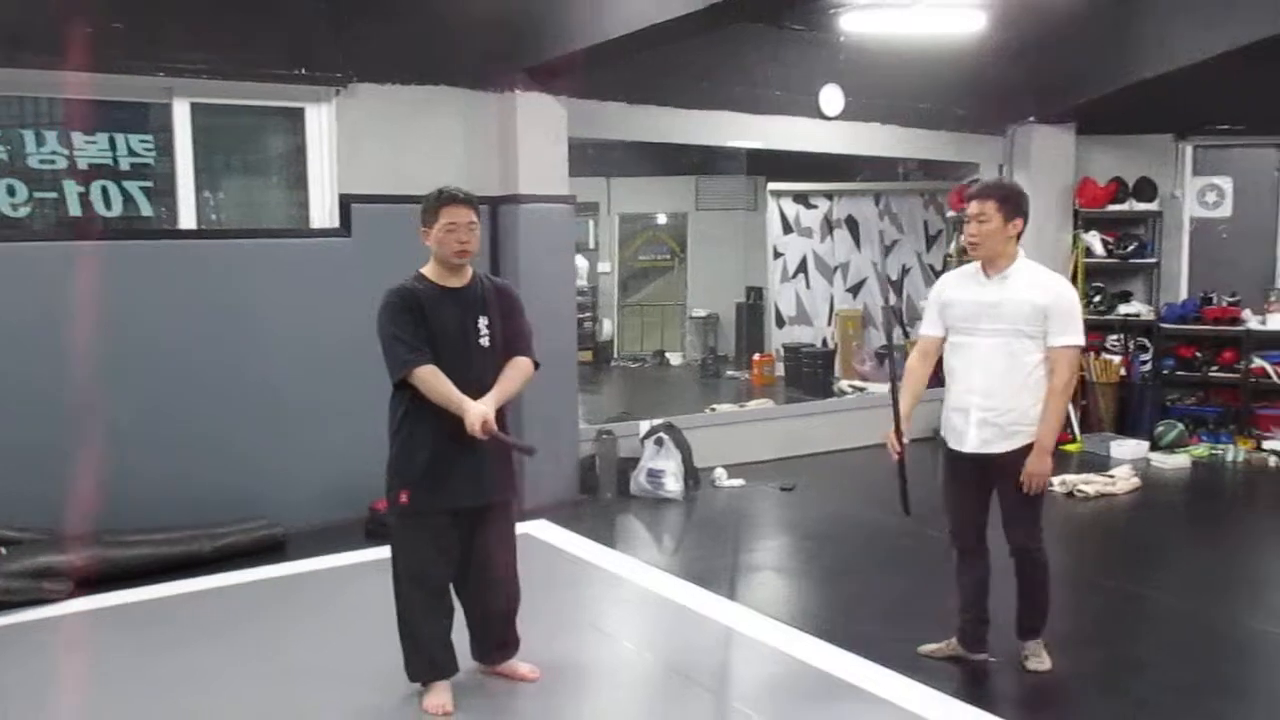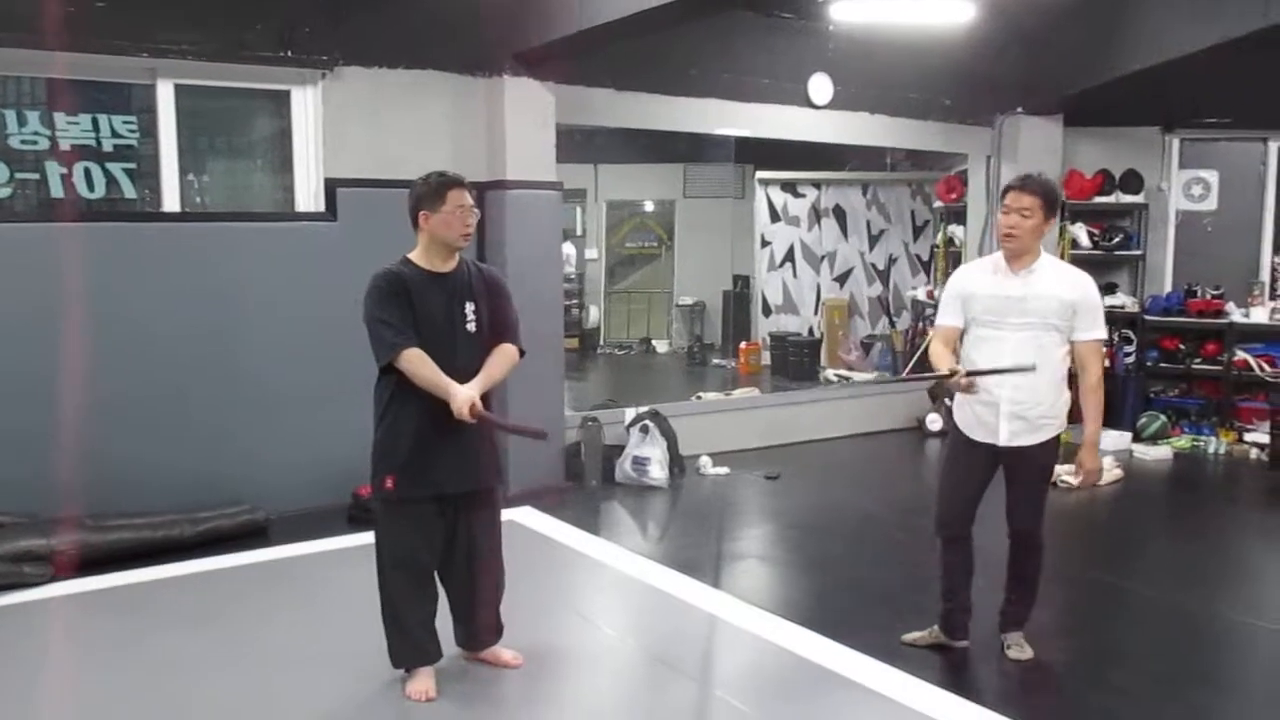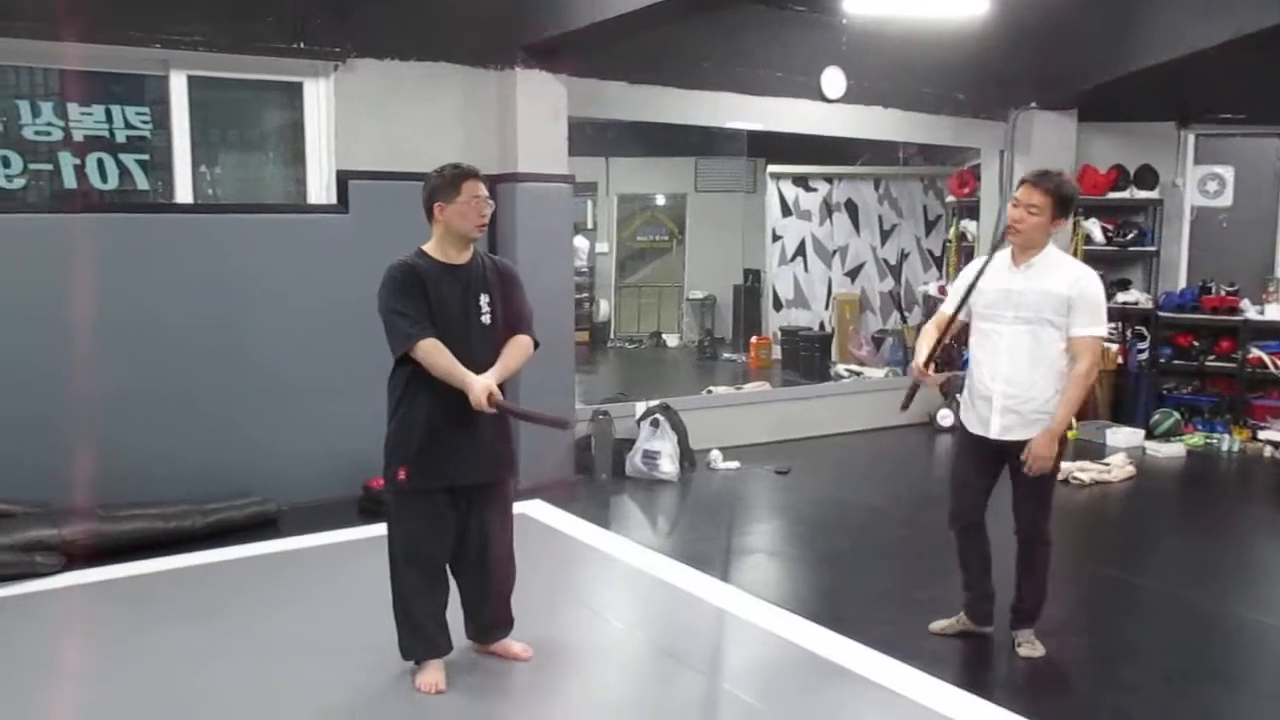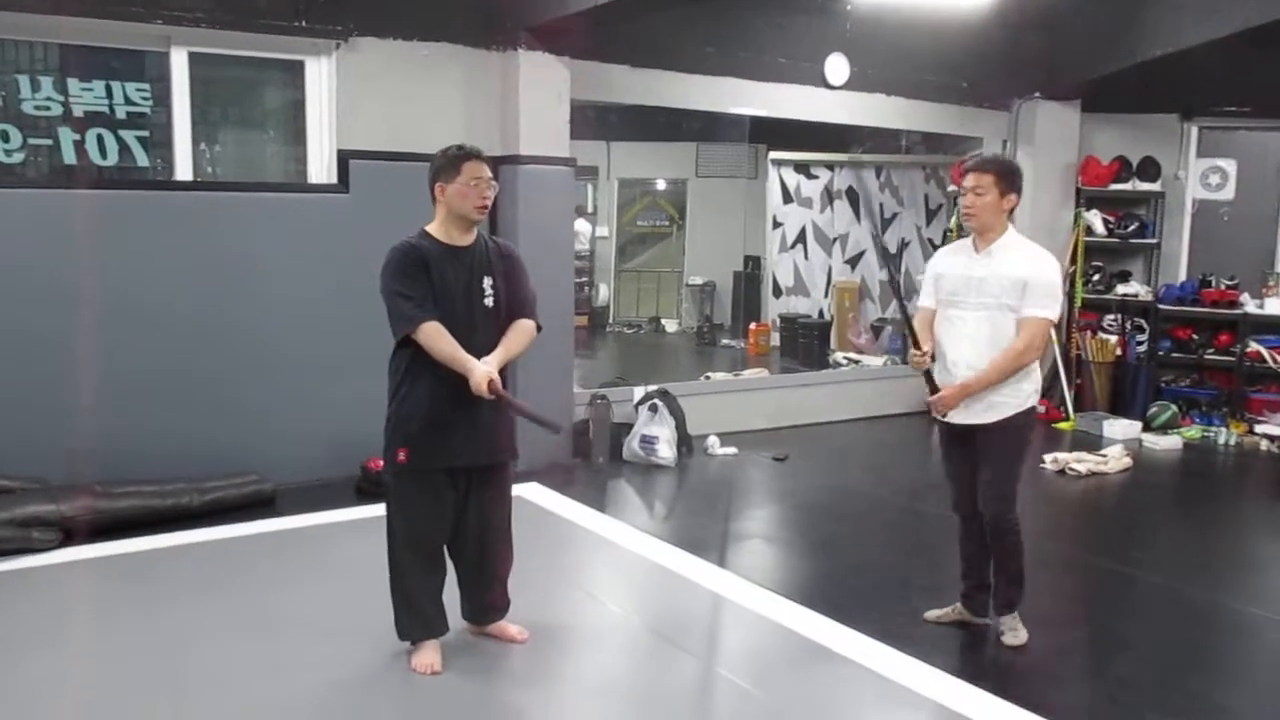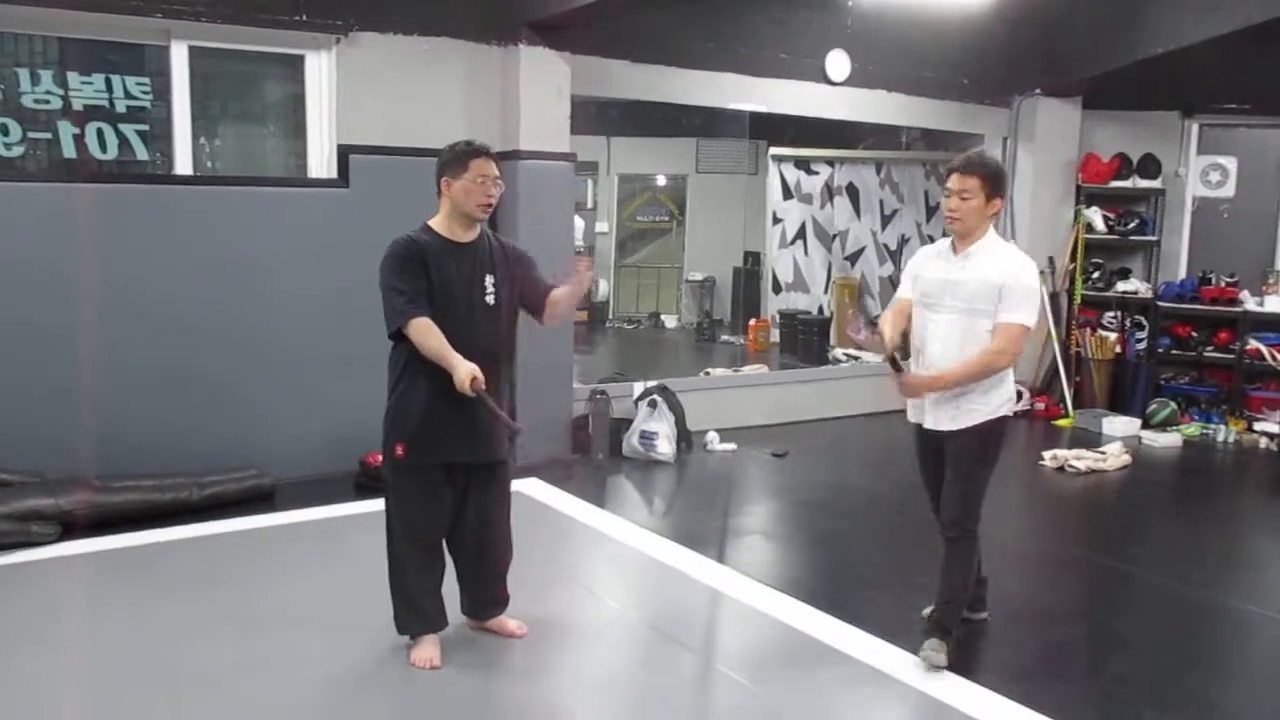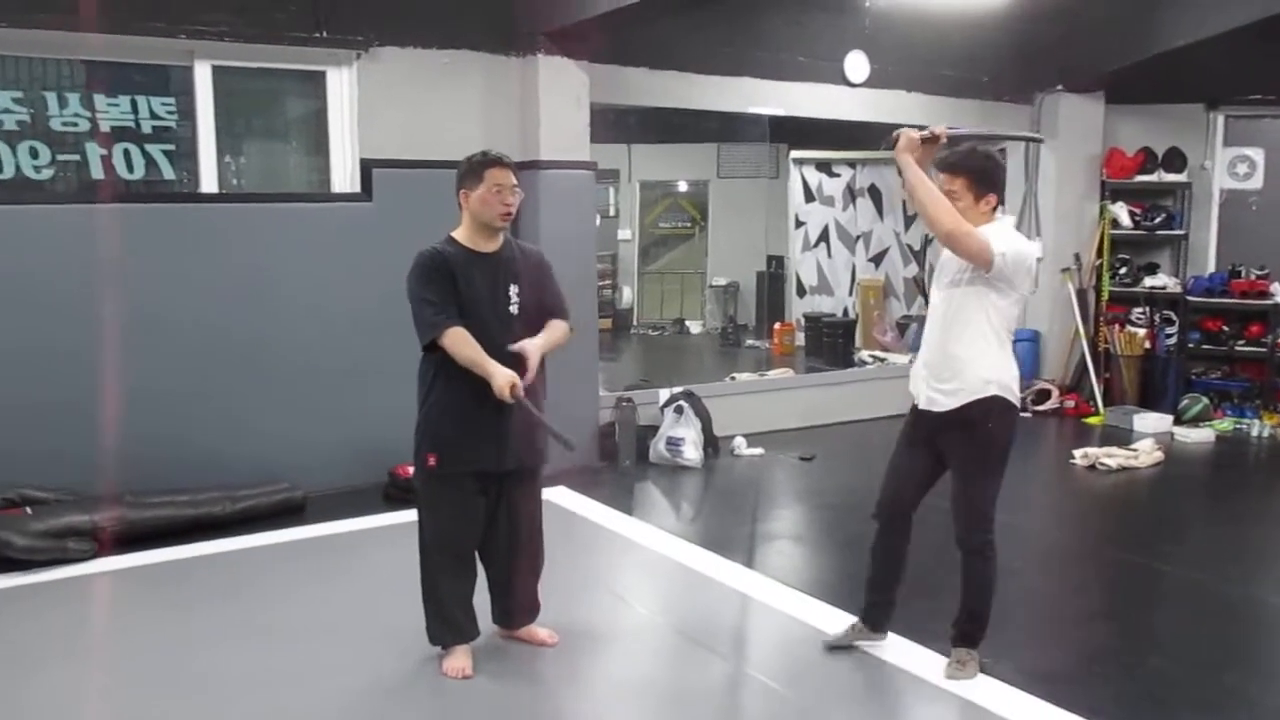
dt=0.5s
person 1, frame 1
left shoulder: (501, 297)
right shoulder: (402, 301)
left elbow: (523, 359)
right elbow: (418, 368)
left wrist: (490, 402)
right wrist: (465, 407)
left hip: (488, 454)
right hip: (423, 459)
left knee: (494, 565)
right knee: (423, 574)
left ankle: (496, 652)
right ankle: (435, 674)
person 1, frame 2
left shoulder: (487, 283)
right shoulder: (390, 285)
left elbow: (508, 346)
right elbow: (404, 353)
left wrist: (475, 388)
right wrist: (452, 391)
left hip: (473, 440)
right hip: (408, 445)
left knee: (479, 551)
right knee: (408, 559)
left ankle: (480, 638)
right ankle: (419, 660)
person 1, frame 3
left shoulder: (501, 274)
right shoulder: (405, 277)
left elbow: (523, 337)
right elbow: (421, 344)
left wrist: (492, 376)
right wrist: (469, 381)
left hip: (486, 434)
right hip: (422, 437)
left knee: (490, 544)
right knee: (421, 551)
left ankle: (491, 631)
right ankle: (428, 653)
person 1, frame 4
left shoulder: (504, 258)
right shoulder: (408, 258)
left elbow: (525, 322)
right elbow: (423, 327)
left wrist: (495, 361)
right wrist: (470, 366)
left hip: (487, 417)
right hip: (422, 419)
left knee: (488, 526)
right knee: (419, 532)
left ankle: (487, 613)
right ankle: (424, 633)
person 1, frame 5
left shoulder: (505, 255)
right shoulder: (407, 252)
left elbow: (549, 305)
right elbow: (413, 321)
left wrist: (575, 287)
right wrist: (455, 363)
left hip: (487, 414)
right hip: (421, 416)
left knee: (487, 523)
right knee: (417, 527)
left ankle: (486, 608)
right ankle: (423, 628)
person 1, frame 6
left shoulder: (531, 262)
right shoulder: (434, 264)
left elbow: (559, 320)
right elbow: (447, 332)
left wrist: (539, 343)
right wrist: (492, 371)
left hip: (517, 421)
right hip: (452, 425)
left knee: (519, 532)
right knee: (449, 537)
left ankle: (516, 617)
right ankle: (455, 638)
person 2, frame 1
left shoulder: (1052, 289)
right shoulder: (949, 286)
left elbow: (1064, 375)
right elbow: (923, 356)
left wrist: (1043, 448)
right wrist: (902, 419)
left hip: (1021, 443)
right hip: (961, 441)
left knee: (1024, 544)
right knee: (965, 541)
left ankle: (1032, 637)
right ankle: (971, 638)
person 2, frame 2
left shoulder: (1076, 286)
right shoulder: (967, 278)
left elbow: (1090, 369)
right elbow: (940, 342)
left wrist: (1090, 441)
right wrist: (951, 371)
left hip: (1037, 435)
right hip: (972, 428)
left knee: (1026, 533)
right knee: (951, 524)
left ankle: (1013, 629)
right ankle: (952, 626)
person 2, frame 3
left shoulder: (1079, 280)
right shoulder: (980, 271)
left elbow: (1086, 363)
right elbow: (939, 322)
left wrist: (1052, 433)
right wrist: (923, 356)
left hip: (1036, 431)
right hip: (976, 422)
left knee: (1032, 530)
right knee: (963, 518)
left ankle: (1024, 624)
right ankle: (977, 612)
person 2, frame 4
left shoulder: (1036, 264)
right shoulder: (943, 260)
left elbow: (1030, 346)
right elbow: (925, 320)
left wrist: (967, 388)
right wrist: (924, 347)
left hip: (1006, 411)
right hip: (952, 410)
left knee: (996, 513)
right knee: (967, 510)
left ankle: (1008, 609)
right ankle: (974, 601)
person 2, frame 5
left shoulder: (1015, 269)
right shoulder: (925, 259)
left elbow: (1003, 353)
right elbow: (898, 313)
left wrist: (934, 380)
right wrist: (886, 339)
left hip: (978, 417)
right hip: (927, 413)
left knee: (958, 522)
right knee: (948, 518)
left ankle: (941, 633)
right ankle: (972, 600)
person 2, frame 6
left shoulder: (1014, 251)
right shoulder: (959, 236)
left elbow: (949, 228)
right elbow: (923, 201)
left wrist: (908, 160)
right wrist: (923, 159)
left hip: (981, 408)
right hip: (930, 402)
left knee: (973, 533)
right knee: (891, 511)
left ankle: (966, 644)
right ankle: (874, 619)
